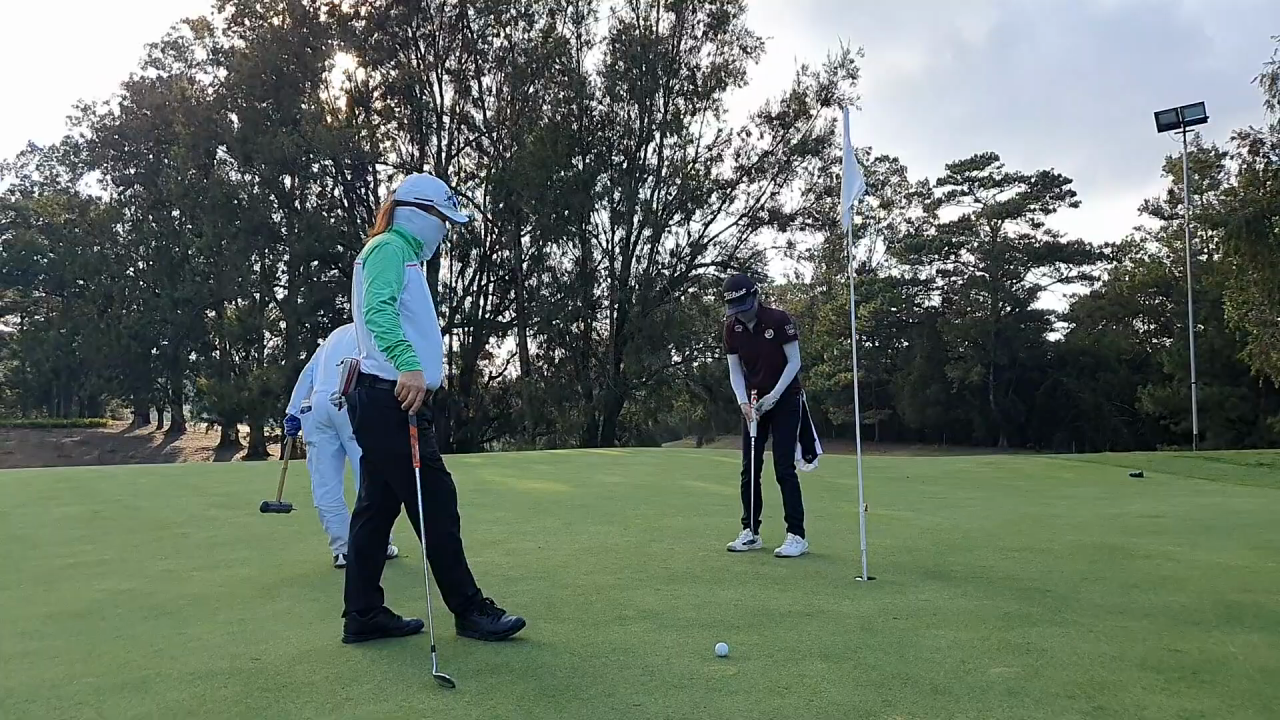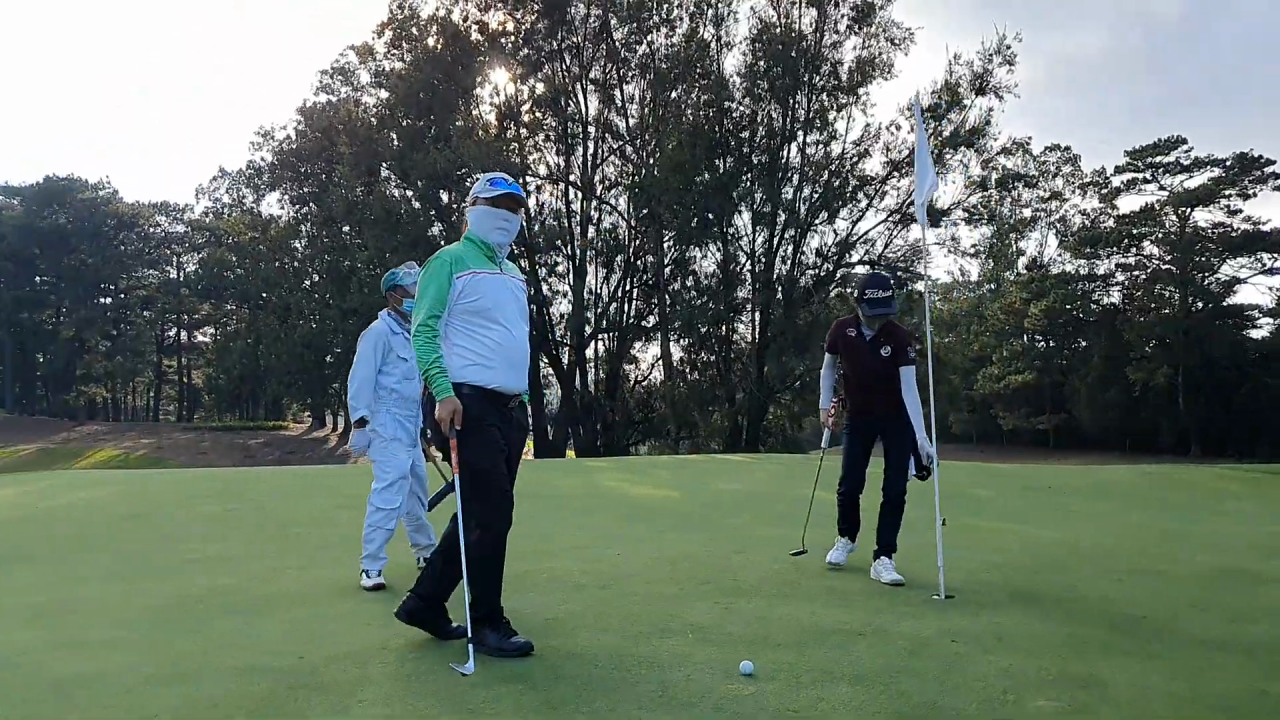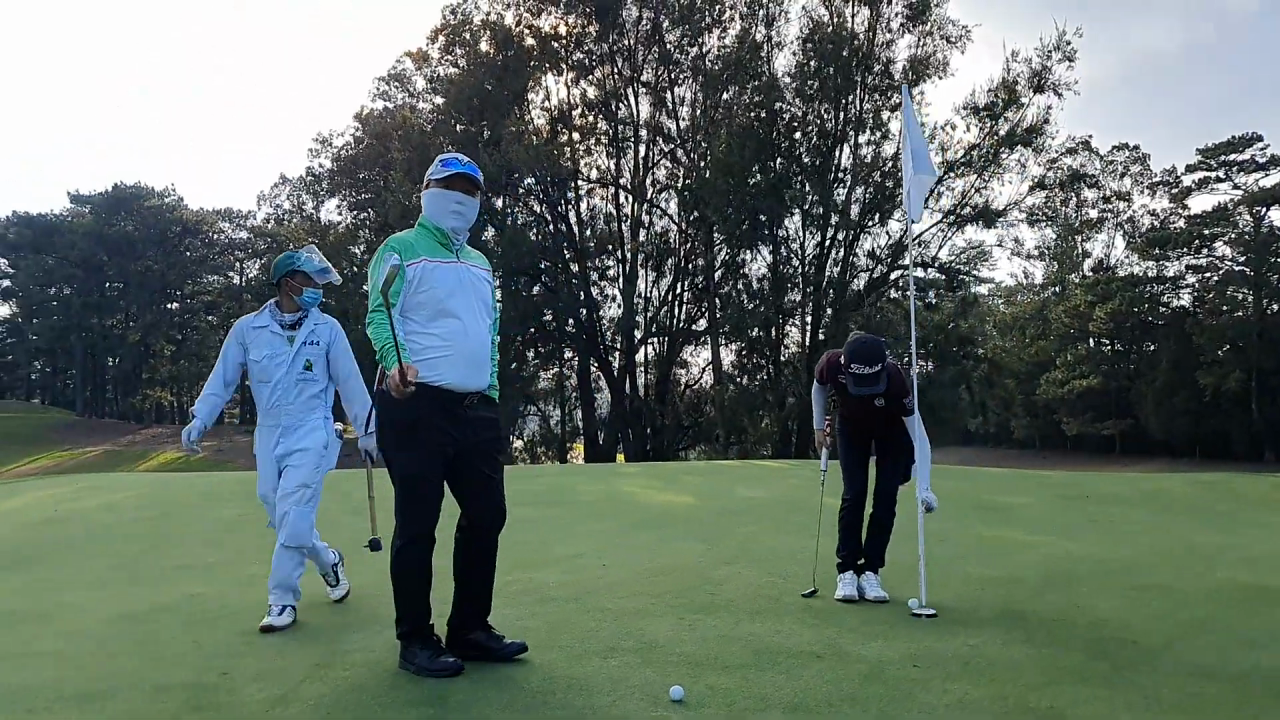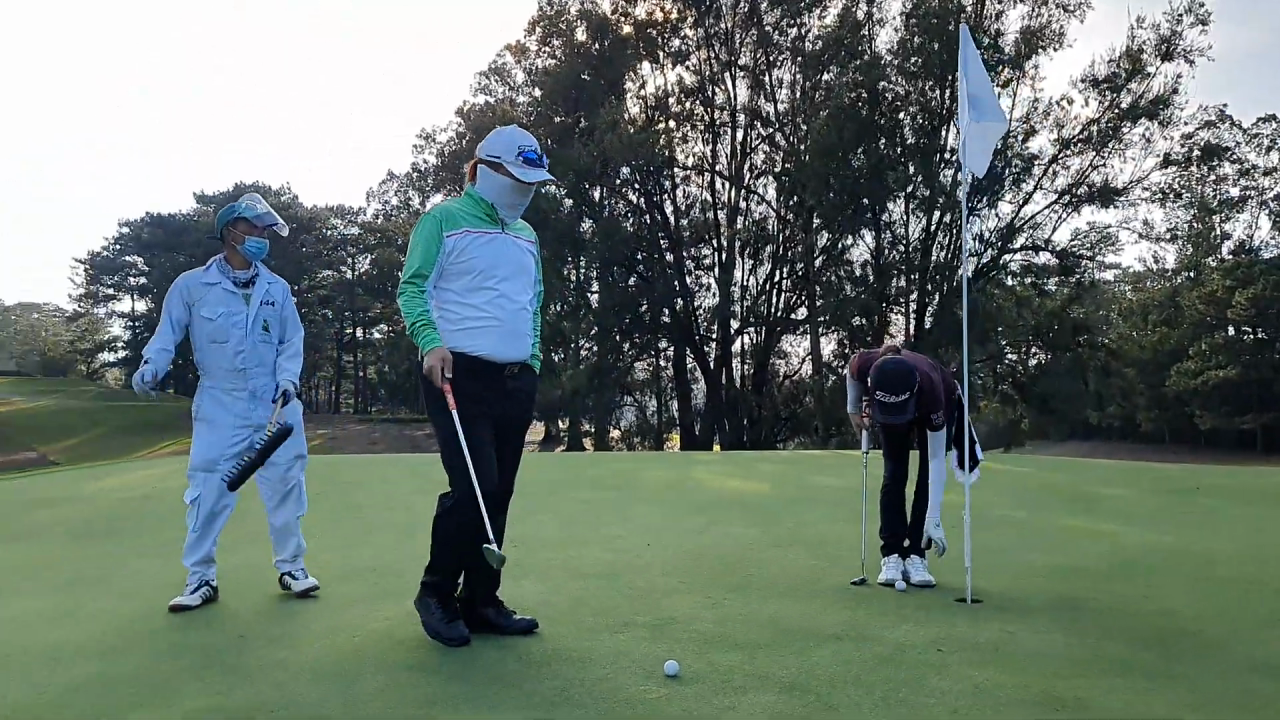
dt=0.7s
person 1, frame 1
left shoulder: (404, 258)
right shoulder: (389, 250)
right elbow: (379, 312)
right wrist: (411, 368)
left hip: (391, 397)
right hip: (390, 395)
left knee: (379, 503)
right knee: (437, 497)
left ankle: (363, 614)
right ankle: (470, 609)
person 1, frame 2
left shoulder: (514, 274)
right shoulder: (451, 260)
right elbow: (425, 330)
left wrist: (521, 403)
right wrist: (443, 392)
left hip: (508, 407)
right hip: (467, 404)
left knee: (482, 511)
right knee: (491, 510)
left ankle: (425, 601)
right ankle: (487, 623)
person 1, frame 3
left shoulder: (480, 263)
right shoulder: (401, 250)
right elbow: (379, 315)
left wrist: (491, 395)
right wrist: (394, 359)
left hip: (476, 409)
right hip: (417, 406)
left knee: (486, 517)
right knee: (417, 525)
left ankle: (469, 629)
right ankle: (415, 639)
person 1, frame 4
left shoulder: (527, 235)
right shoulder: (443, 219)
right elbow: (412, 288)
left wrist: (532, 365)
right wrist: (430, 342)
left hip: (514, 379)
right hip: (459, 374)
left knee: (496, 494)
right knee: (473, 485)
left ankle: (480, 602)
right ankle: (436, 594)
person 2, frame 1
left shoulder: (338, 334)
left elbow: (309, 370)
left wrist: (293, 411)
left hip: (317, 409)
left knee: (326, 484)
left ankle: (342, 549)
person 2, frame 2
left shoulder: (414, 333)
right shoulder: (379, 332)
right elbow: (361, 381)
left wrist: (424, 424)
right wrist: (361, 424)
left hip: (408, 424)
right hip: (388, 426)
left knee: (414, 488)
right knee: (390, 493)
left ankle: (426, 550)
right ankle: (371, 566)
person 2, frame 3
left shoulder: (328, 329)
right shoulder: (247, 328)
left elbow: (348, 379)
right elbow: (223, 377)
left wrist: (364, 429)
right wrist: (200, 420)
left hip: (310, 433)
right hip: (268, 434)
left knee: (294, 514)
right knee: (282, 517)
left ankle: (283, 601)
right ankle: (328, 561)
person 2, frame 4
left shoulder: (277, 288)
right shoulder: (191, 285)
left elbow: (292, 340)
right elbow: (167, 334)
left wrist: (287, 379)
right wrist: (149, 365)
left hip: (272, 403)
right hip: (218, 403)
left knee: (285, 482)
right knee: (207, 491)
left ankle: (291, 566)
right ankle: (201, 579)
person 3, frame 1
left shoulder: (780, 320)
right shoulder: (732, 329)
left elbow: (794, 363)
right elbow: (735, 370)
left wrist: (775, 395)
right wrist: (743, 401)
left hip: (785, 403)
right hip: (756, 406)
left knee: (784, 468)
right knee: (749, 469)
left ankle: (796, 534)
right ankle: (750, 531)
person 3, frame 2
left shoulder: (900, 336)
right shoulder: (841, 330)
left elbow: (909, 387)
right elbow: (829, 367)
left wrist: (921, 436)
right wrist: (825, 405)
left hip: (896, 419)
right hip: (857, 417)
left knee: (895, 488)
right knee: (849, 484)
left ankle: (883, 558)
right ankle: (846, 538)
person 3, frame 3
left shoulder: (894, 378)
right shoulder: (831, 363)
right elbow: (819, 388)
right wrist: (819, 426)
left hip: (892, 431)
right hip: (851, 428)
left knee: (886, 498)
right knee: (854, 494)
left ankle: (870, 572)
right ankle: (847, 571)
person 3, frame 4
left shoulder: (930, 388)
right shoulder: (864, 365)
left elbow: (936, 460)
left wrist: (933, 521)
left hip: (944, 404)
left knee: (928, 476)
right knee: (895, 474)
left ankle: (916, 556)
right ankle: (891, 555)
